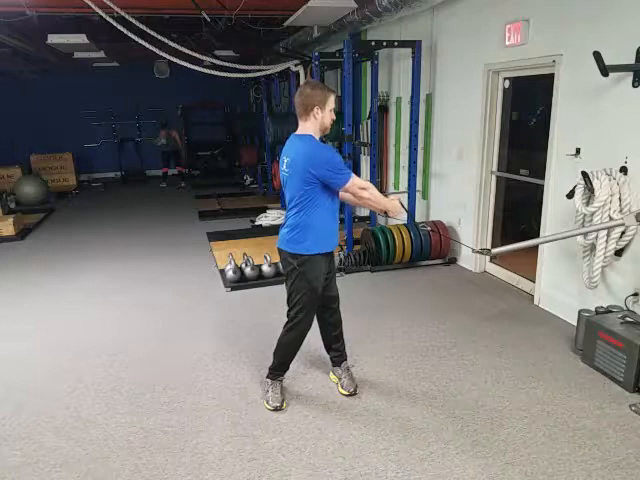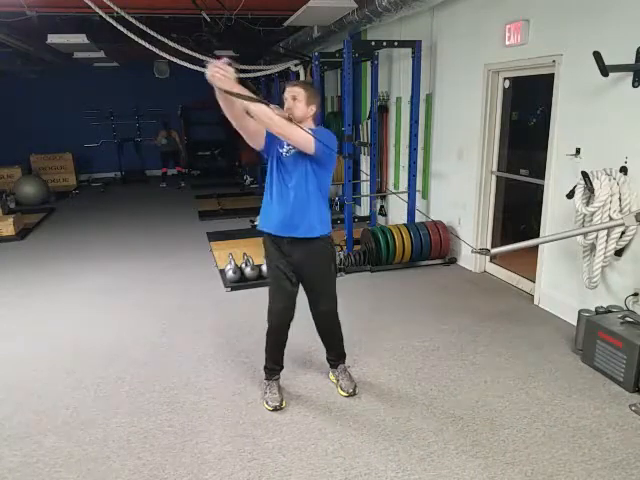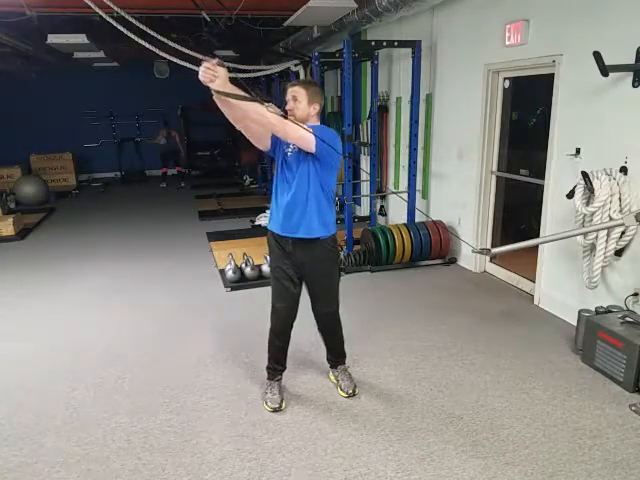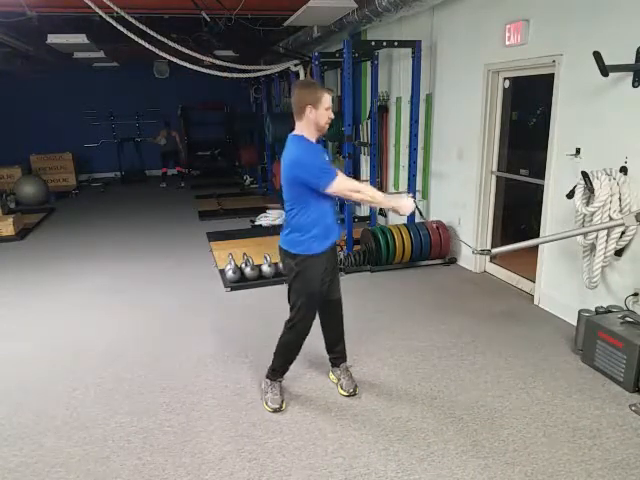
dt=1s
person 1, frame 1
left shoulder: (295, 146)
right shoulder: (317, 153)
left elbow: (338, 192)
right elbow: (360, 189)
left wrist: (377, 204)
right wrist: (388, 206)
left hip: (317, 248)
right hip: (304, 252)
left knee: (329, 307)
right knee: (300, 318)
left ankle: (339, 364)
right ankle: (274, 378)
person 1, frame 2
left shoulder: (325, 140)
right shoulder: (273, 142)
left elbow: (282, 127)
right elbow: (241, 122)
left wrist: (238, 89)
right wrist: (222, 88)
left hip: (315, 242)
right hip: (278, 241)
left knee: (326, 311)
right knee: (279, 315)
left ankle: (338, 366)
right ankle: (271, 378)
person 1, frame 3
left shoulder: (328, 139)
right shoulder: (279, 140)
left elbow: (281, 127)
right elbow: (244, 124)
left wrist: (229, 87)
right wrist: (217, 88)
left hip: (319, 242)
right hip: (282, 241)
left knee: (327, 310)
right knee: (282, 313)
left ankle: (338, 366)
right ankle: (274, 377)
person 1, frame 4
left shoulder: (308, 147)
right shoulder: (302, 155)
left elbow: (343, 184)
right elbow: (352, 191)
left wrist: (388, 200)
right wrist: (395, 203)
left hip: (322, 246)
right hip: (303, 253)
left knee: (332, 308)
right knee: (301, 317)
left ankle: (339, 365)
right ankle: (273, 378)
